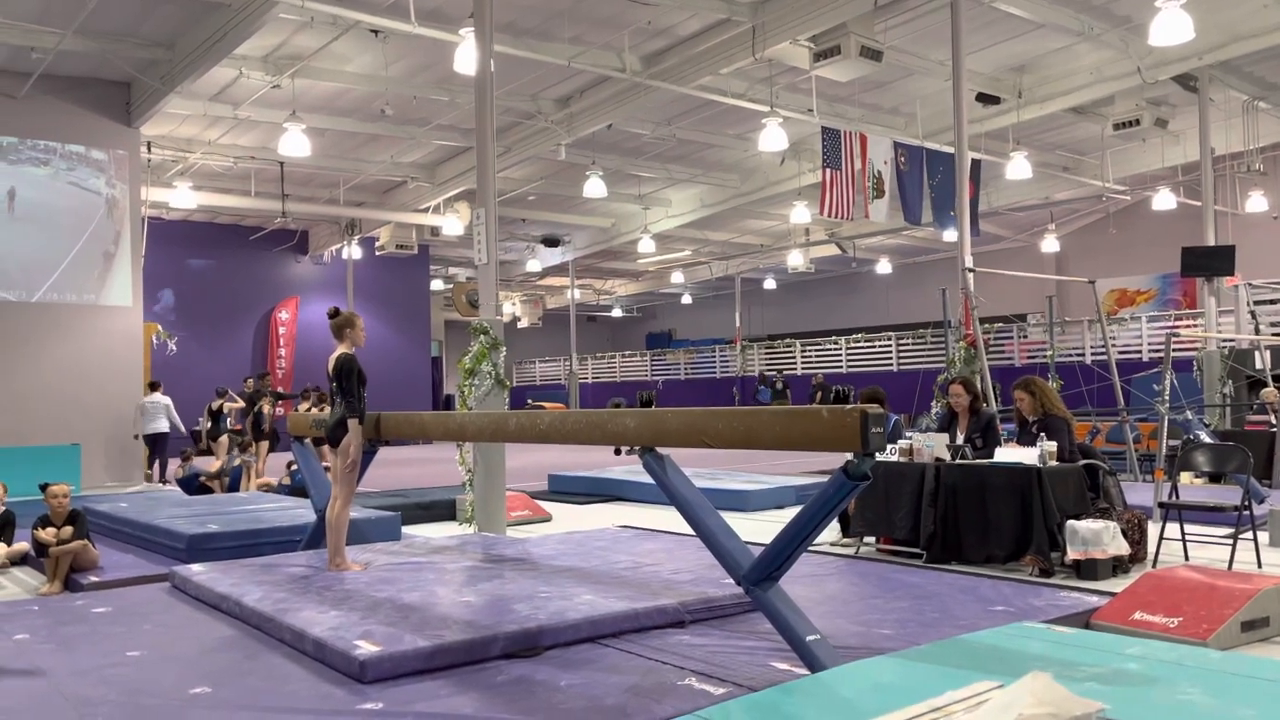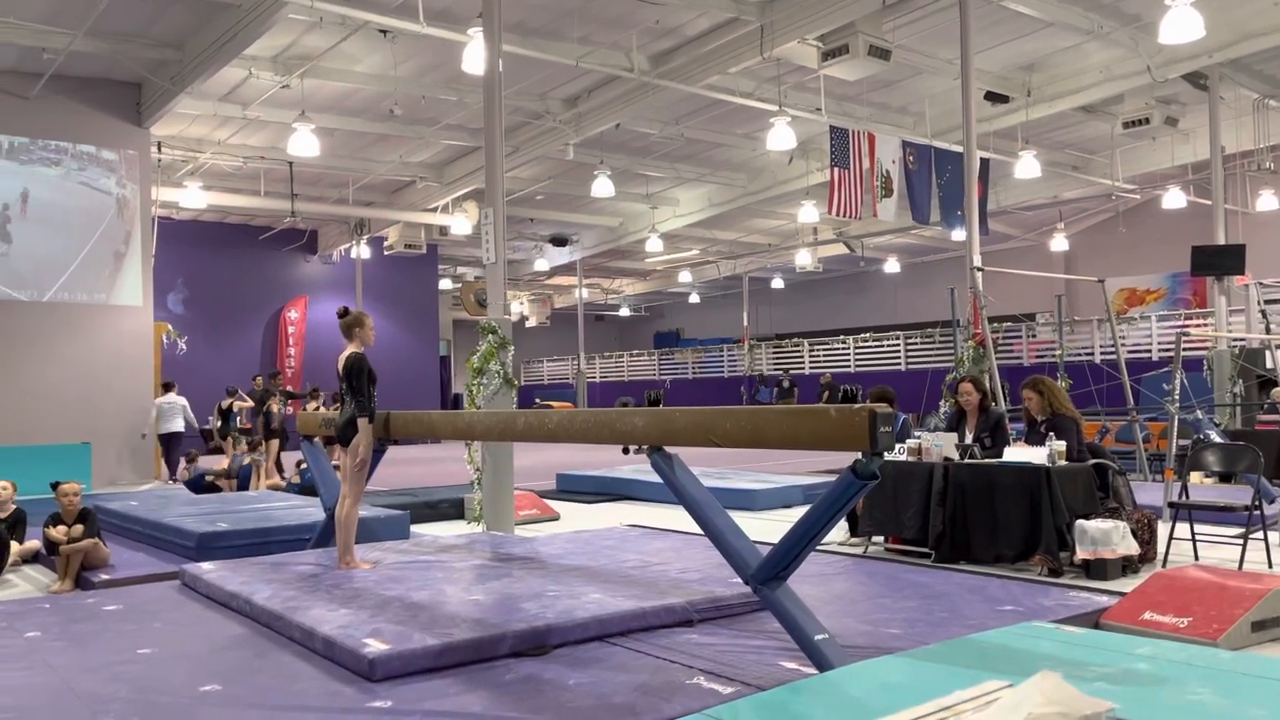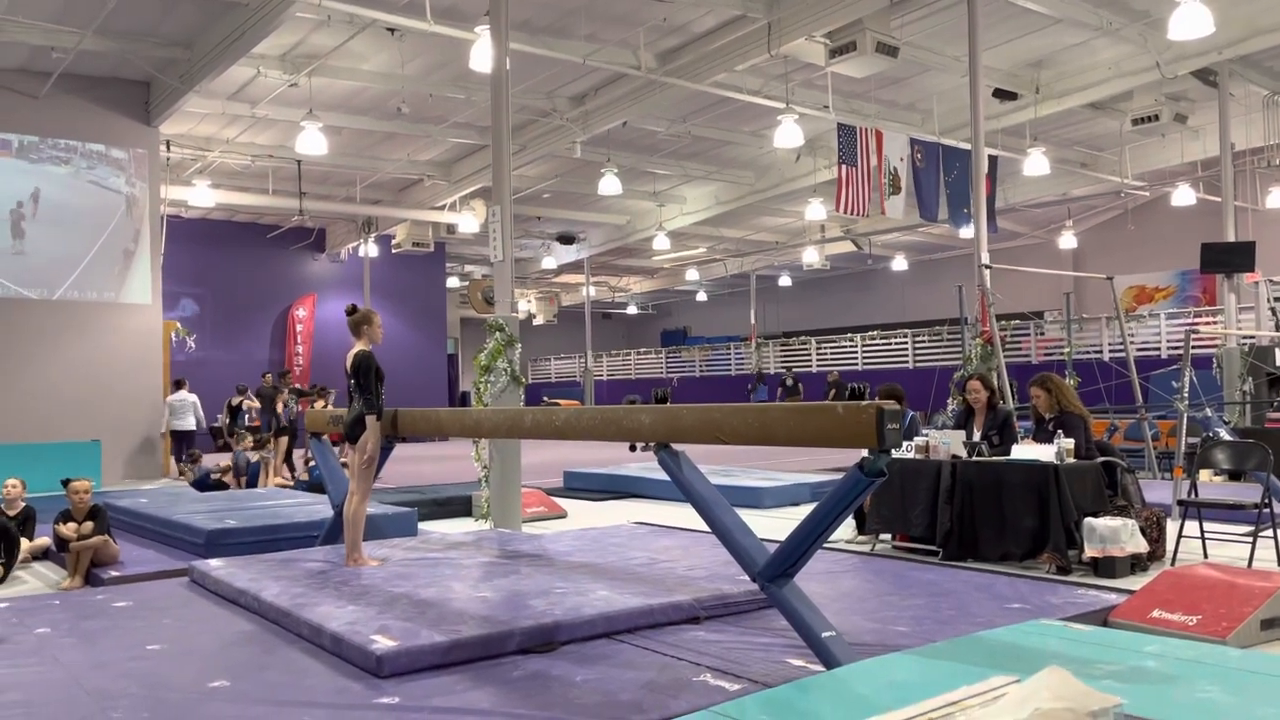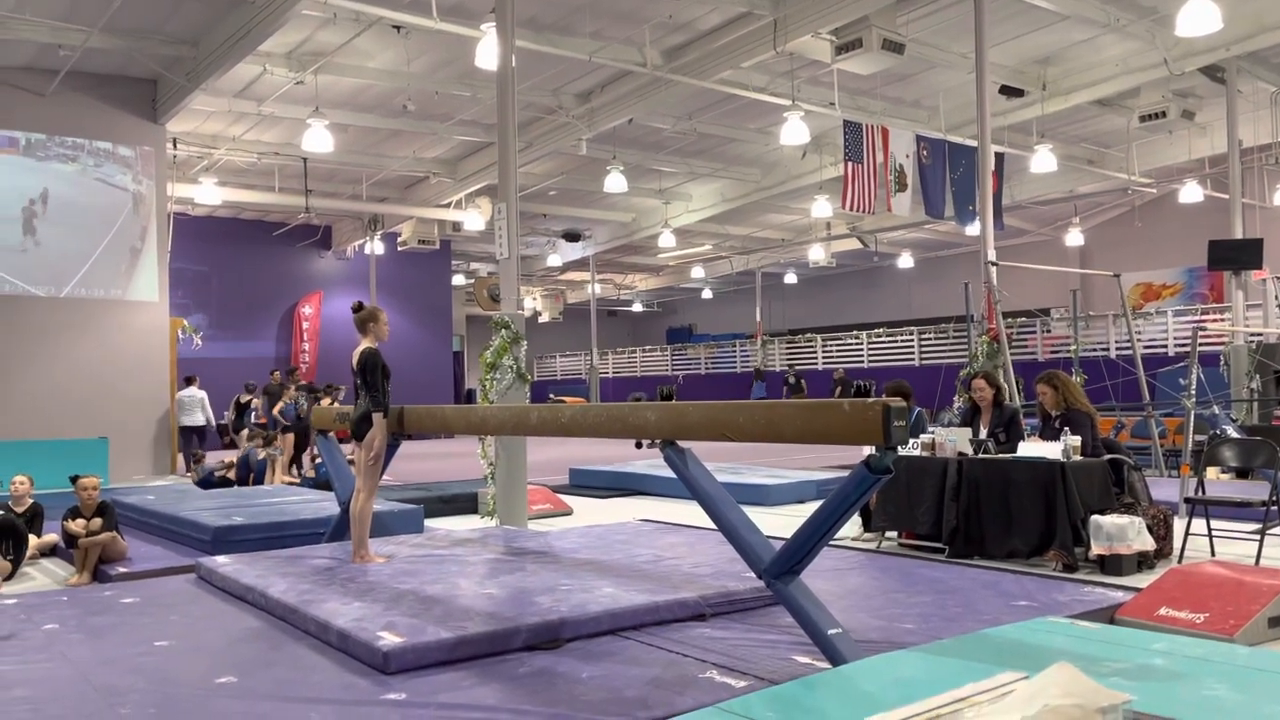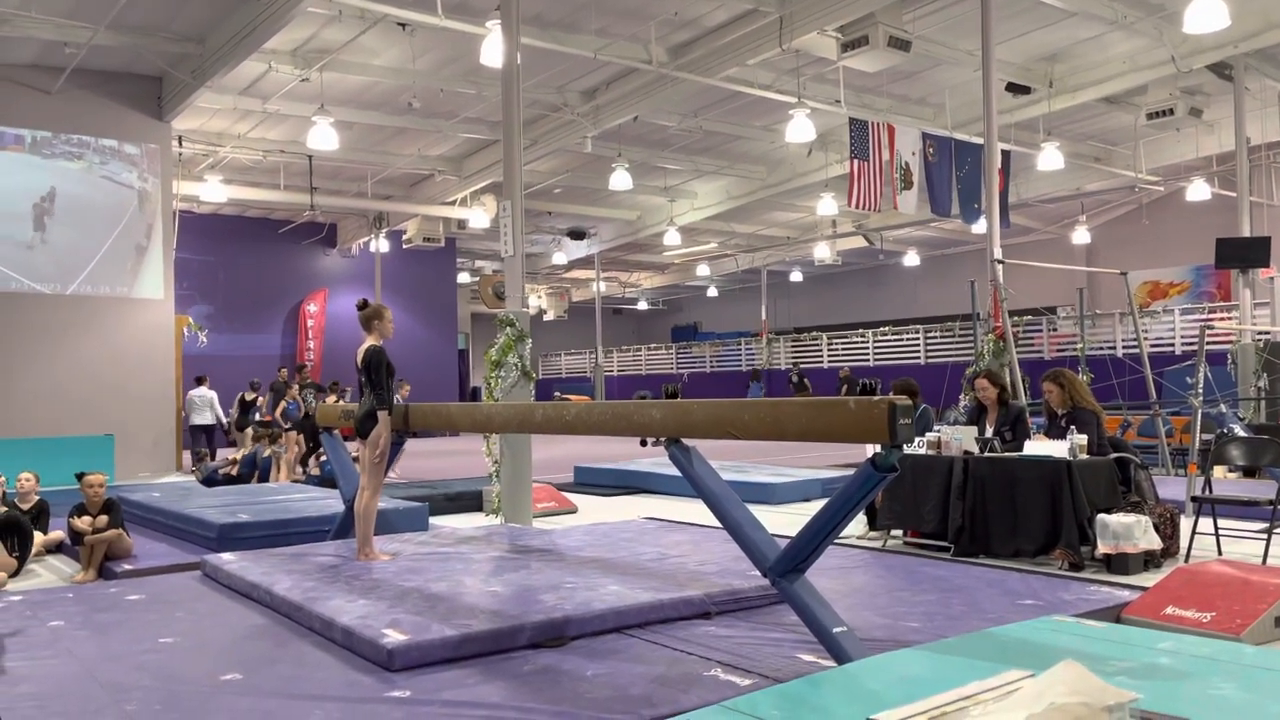
dt=0.2s
person 1, frame 1
left shoulder: (333, 359)
right shoulder: (349, 360)
right elbow: (352, 403)
right wrist: (355, 442)
left hip: (333, 427)
right hip: (345, 429)
left knee: (336, 496)
right knee: (345, 497)
left ankle: (333, 557)
right ankle: (340, 560)
person 1, frame 2
left shoulder: (342, 359)
right shoulder: (359, 359)
right elbow: (361, 402)
right wrist: (365, 441)
left hip: (343, 426)
right hip: (355, 429)
left knee: (345, 494)
right knee: (354, 496)
left ankle: (342, 556)
right ankle: (348, 558)
person 1, frame 3
left shoulder: (350, 357)
right shoulder: (367, 357)
right elbow: (370, 399)
right wrist: (373, 439)
left hip: (351, 423)
right hip: (364, 426)
left knee: (353, 492)
right knee: (362, 493)
left ankle: (351, 553)
right ankle: (356, 556)
person 1, frame 4
left shoulder: (356, 354)
right shoulder: (372, 354)
right elbow: (376, 397)
right wrist: (379, 436)
left hip: (358, 421)
right hip: (370, 423)
left knee: (360, 489)
right knee: (368, 490)
left ankle: (357, 550)
right ankle: (363, 553)
person 1, frame 5
left shoulder: (361, 352)
right shoulder: (377, 352)
right elbow: (381, 394)
right wrist: (385, 433)
left hip: (362, 418)
right hip: (374, 421)
left knee: (364, 486)
right knee: (373, 488)
left ankle: (362, 547)
right ankle: (368, 550)
